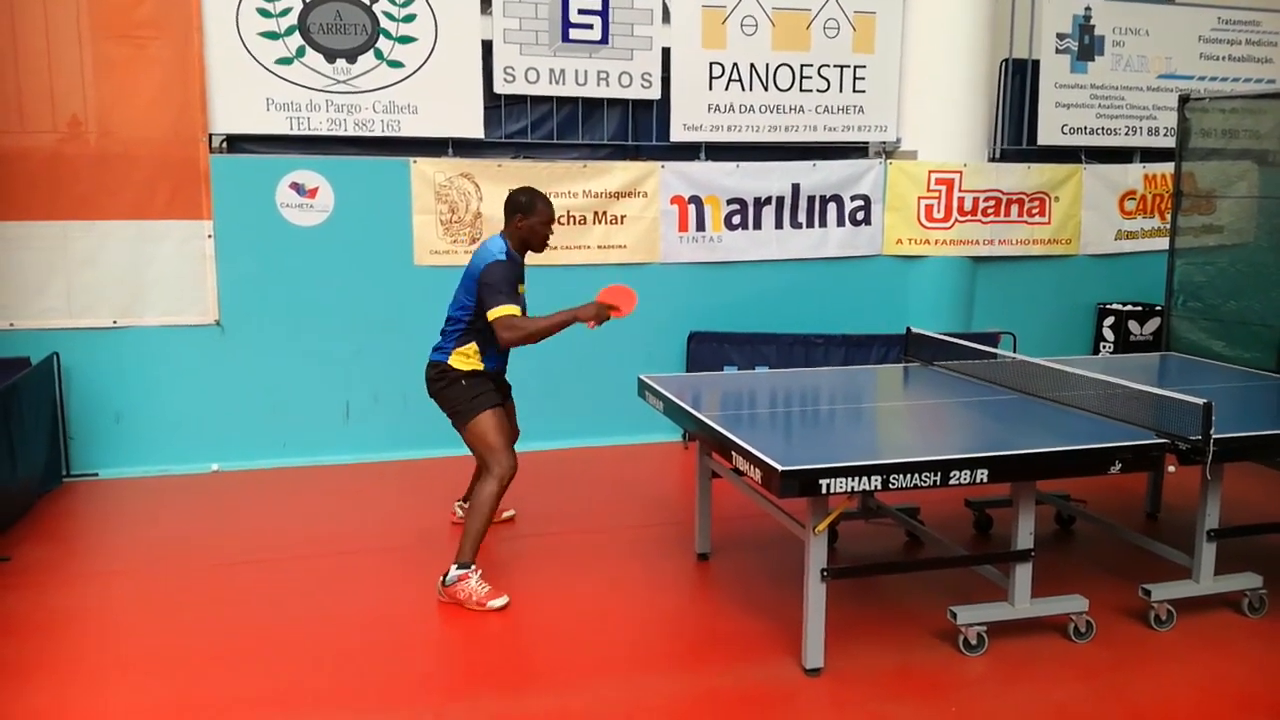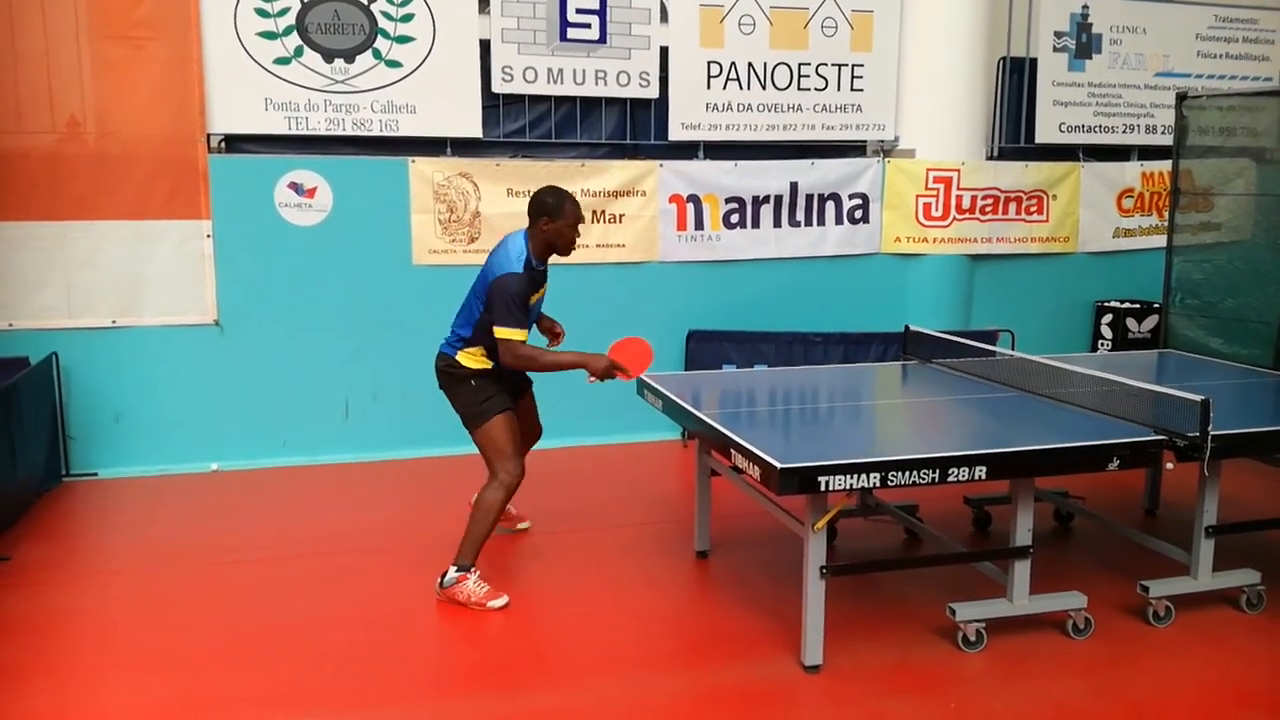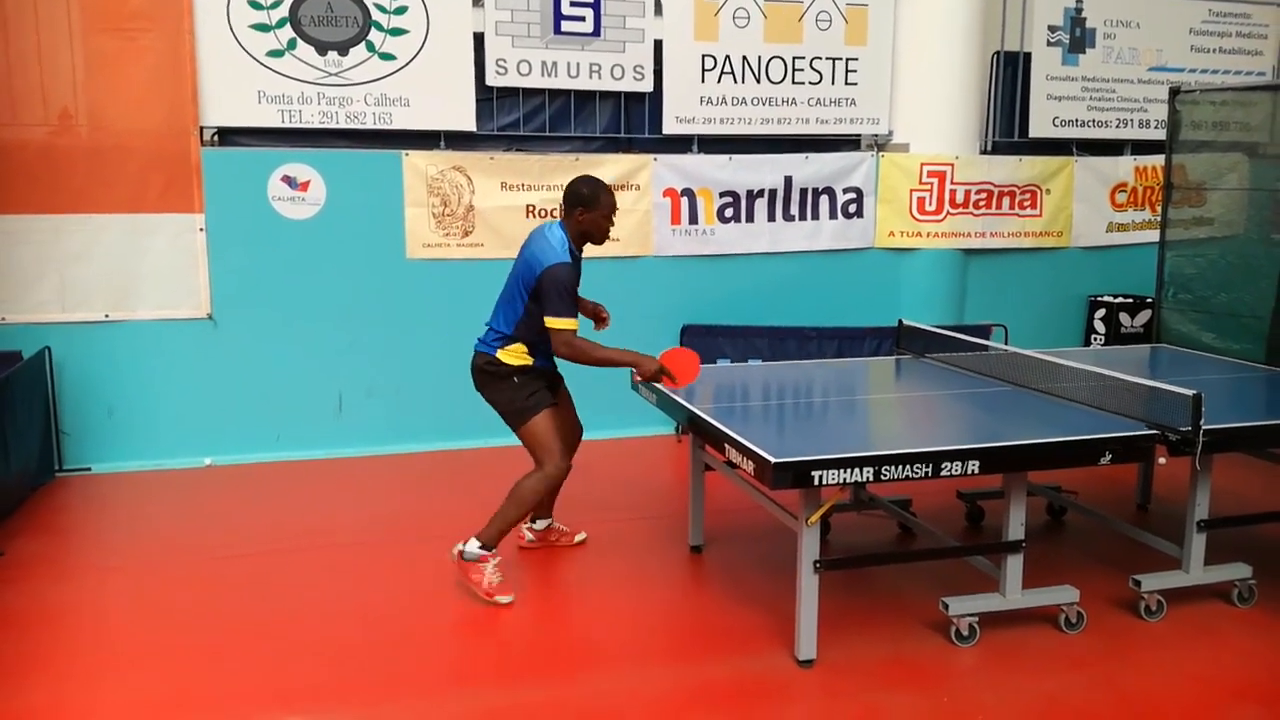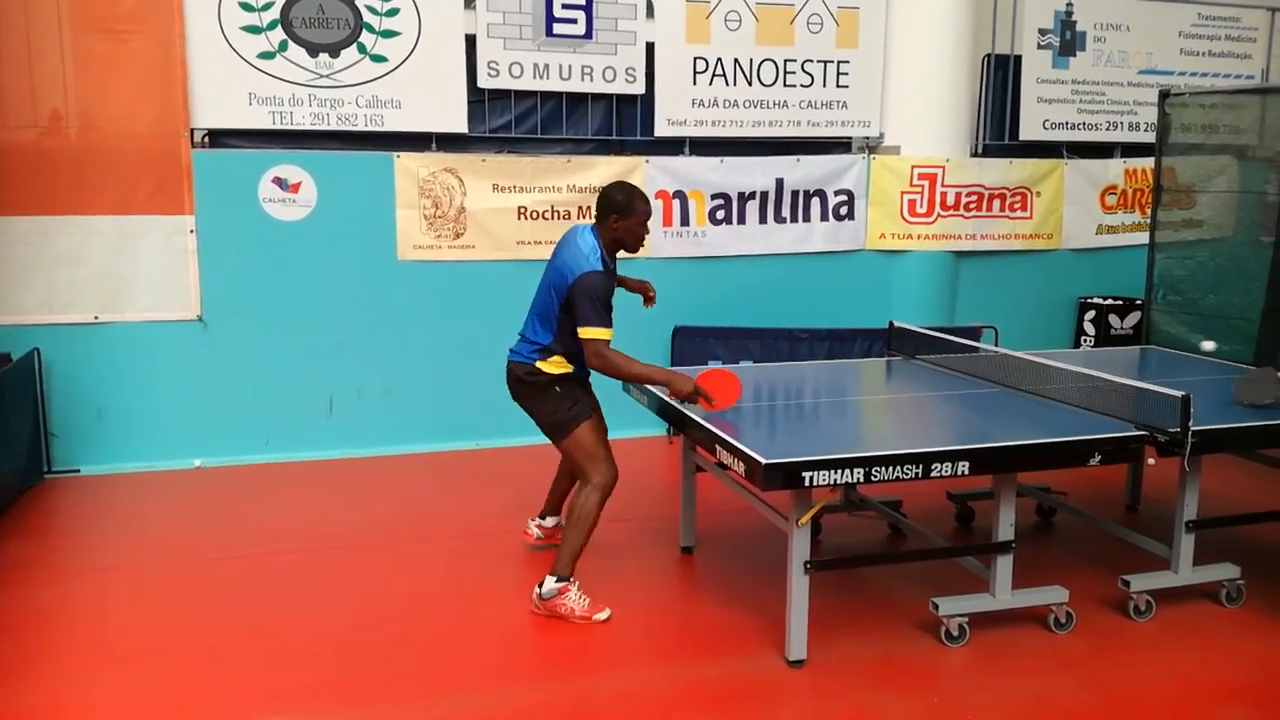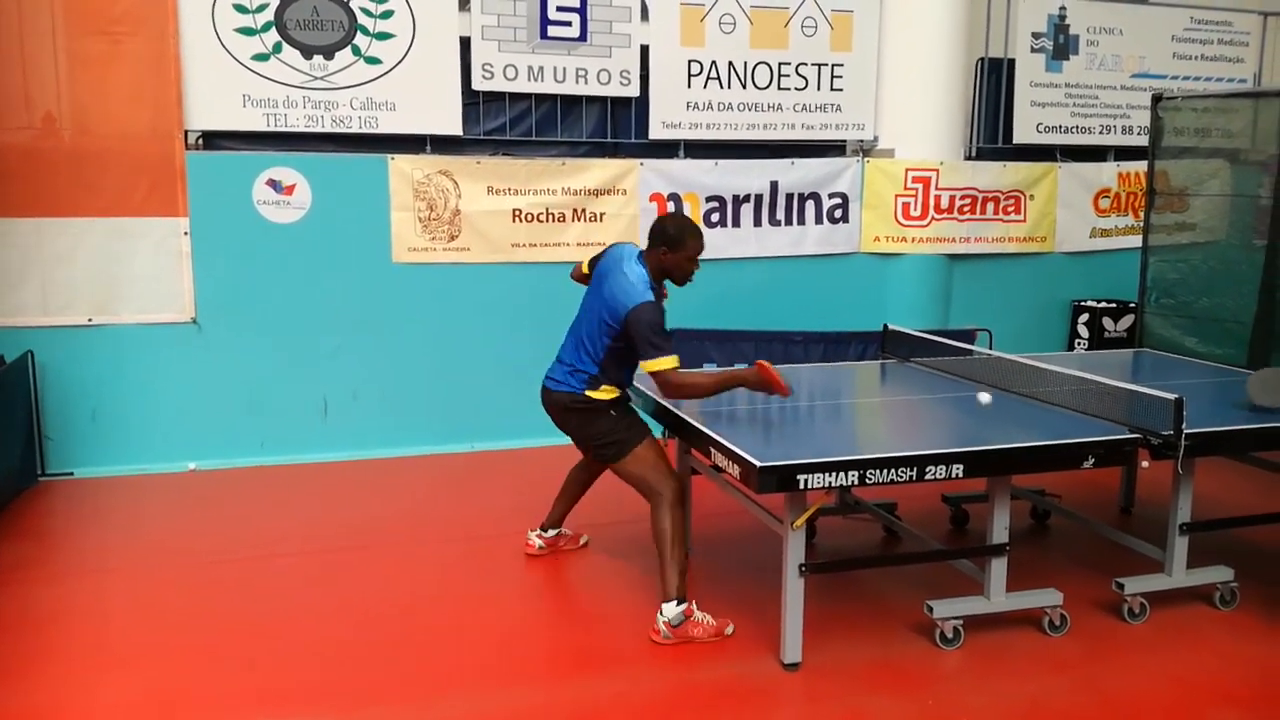
dt=0.3s
person 1, frame 1
left shoulder: (500, 253)
right shoulder: (499, 266)
right elbow: (509, 334)
left wrist: (524, 319)
right wrist: (576, 314)
left hip: (476, 369)
right hip: (458, 373)
left knee: (505, 436)
right knee: (502, 466)
left ankle: (469, 505)
right ankle: (459, 574)
person 1, frame 2
left shoulder: (524, 245)
right shoulder: (514, 275)
right elbow: (515, 355)
left wrist: (541, 320)
right wrist: (583, 361)
left hip: (491, 363)
right hip: (469, 370)
left knee: (528, 433)
right knee: (507, 472)
left ankle: (495, 508)
right ankle: (457, 576)
person 1, frame 3
left shoulder: (551, 233)
right shoulder: (560, 266)
right elbow: (566, 345)
left wrist: (582, 305)
right wrist: (635, 360)
left hip: (526, 359)
right hip: (506, 367)
left knee: (569, 436)
right knee: (554, 464)
left ankle: (540, 524)
right ankle: (478, 550)
person 1, frame 4
left shoulder: (581, 234)
right shoulder: (591, 277)
right elbow: (599, 355)
left wrist: (627, 283)
right wrist: (668, 378)
left hip: (541, 367)
right hip: (541, 376)
left knee: (587, 444)
right knee: (602, 474)
left ankle: (547, 524)
right ankle: (555, 587)
person 1, frame 5
left shoulder: (619, 253)
right shoulder: (643, 308)
left elbow: (580, 273)
right elbow: (672, 384)
right wrist: (740, 377)
left hip: (560, 389)
right hip: (586, 403)
left knee: (599, 456)
right knee: (668, 491)
left ankle: (547, 533)
right ankle: (674, 613)
